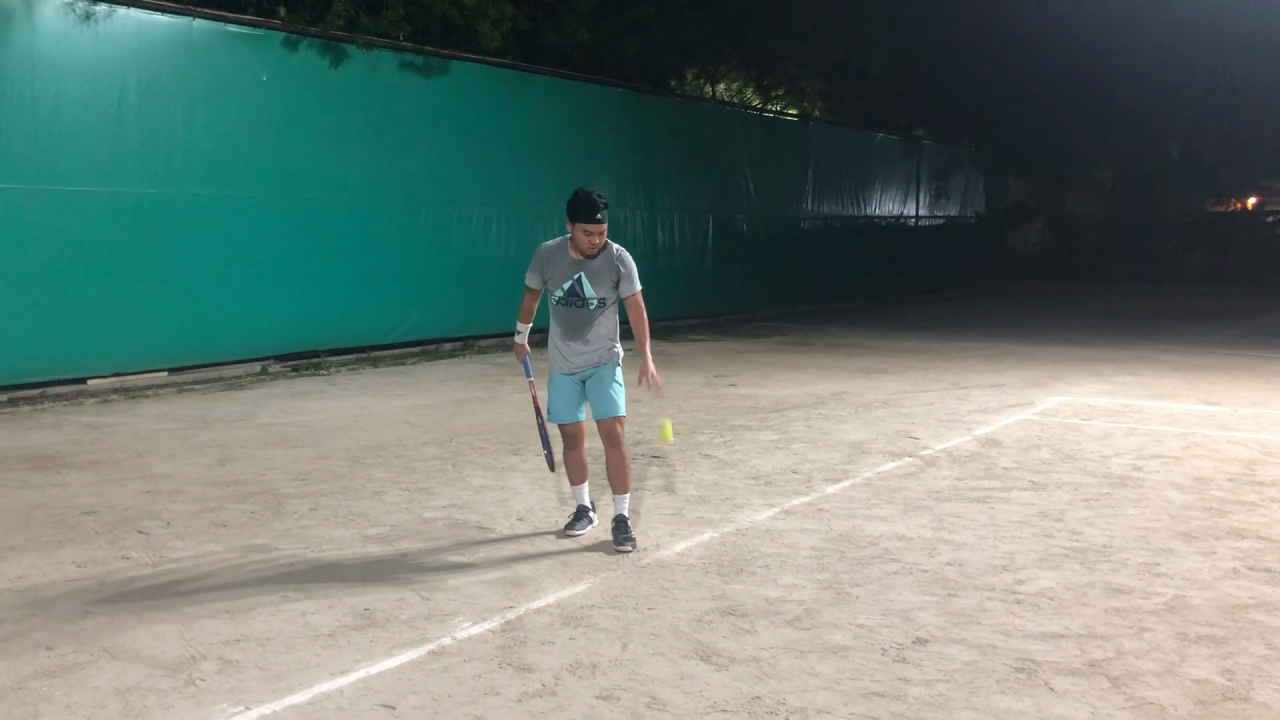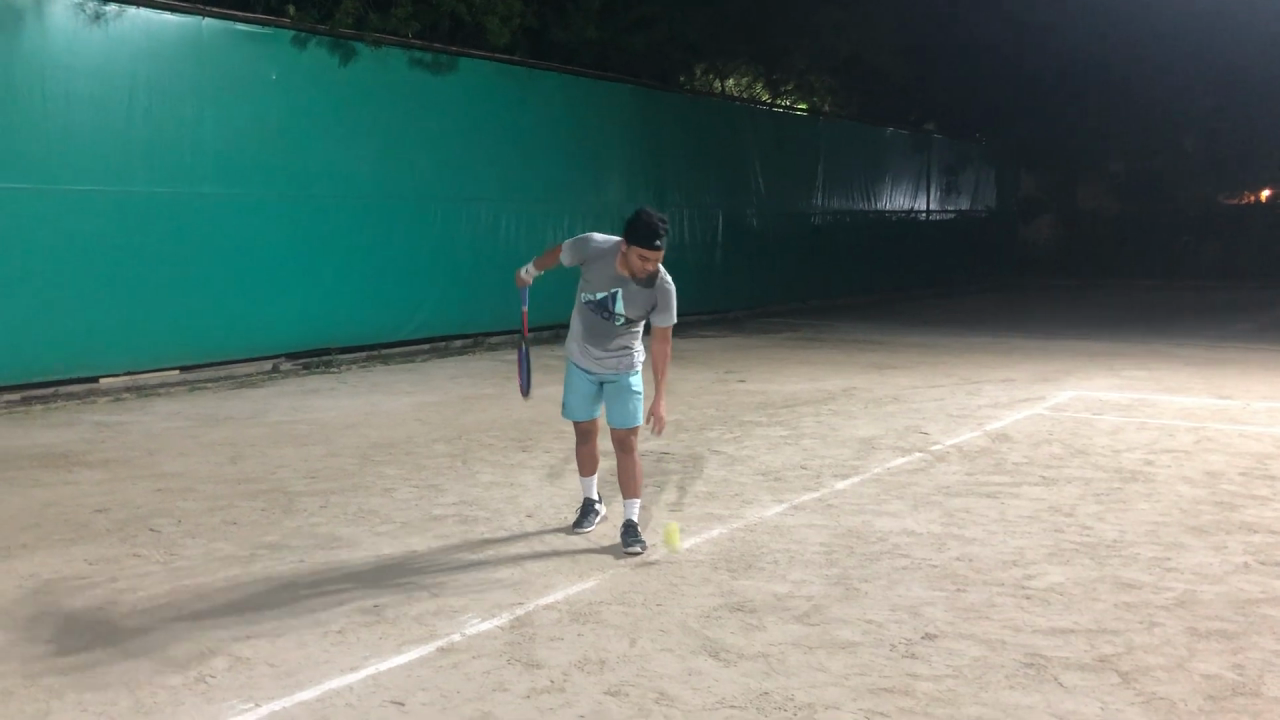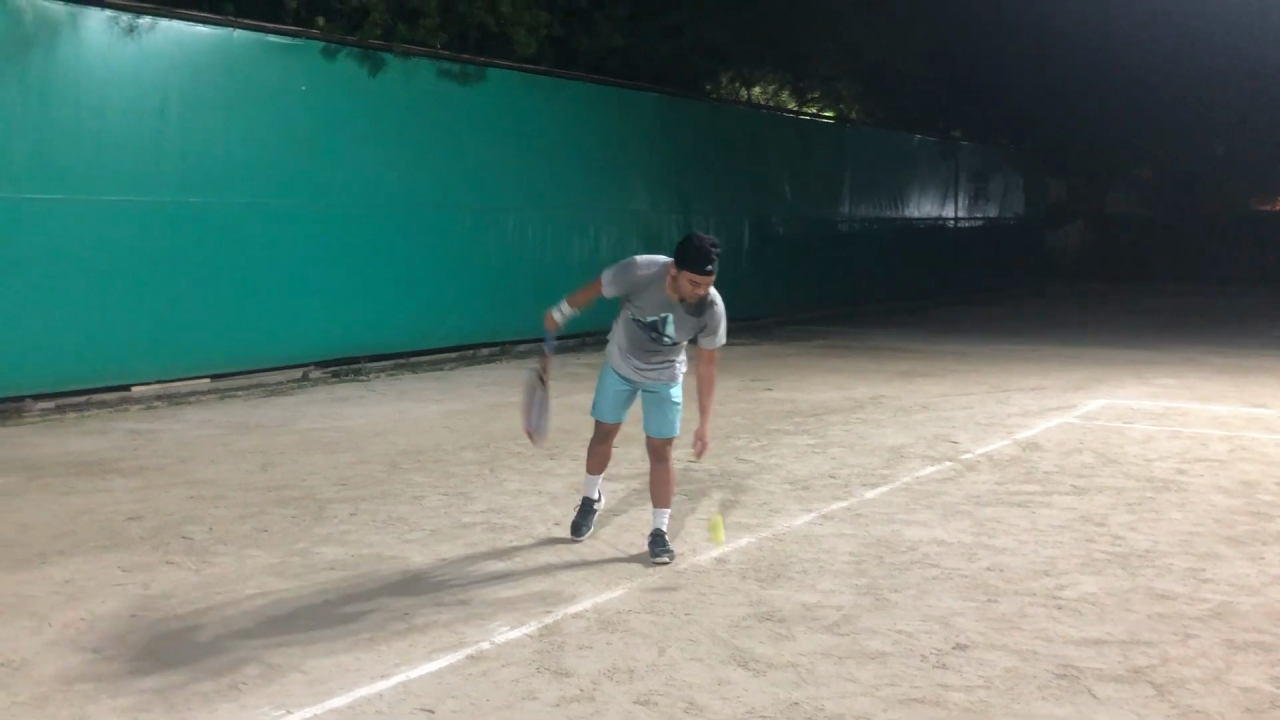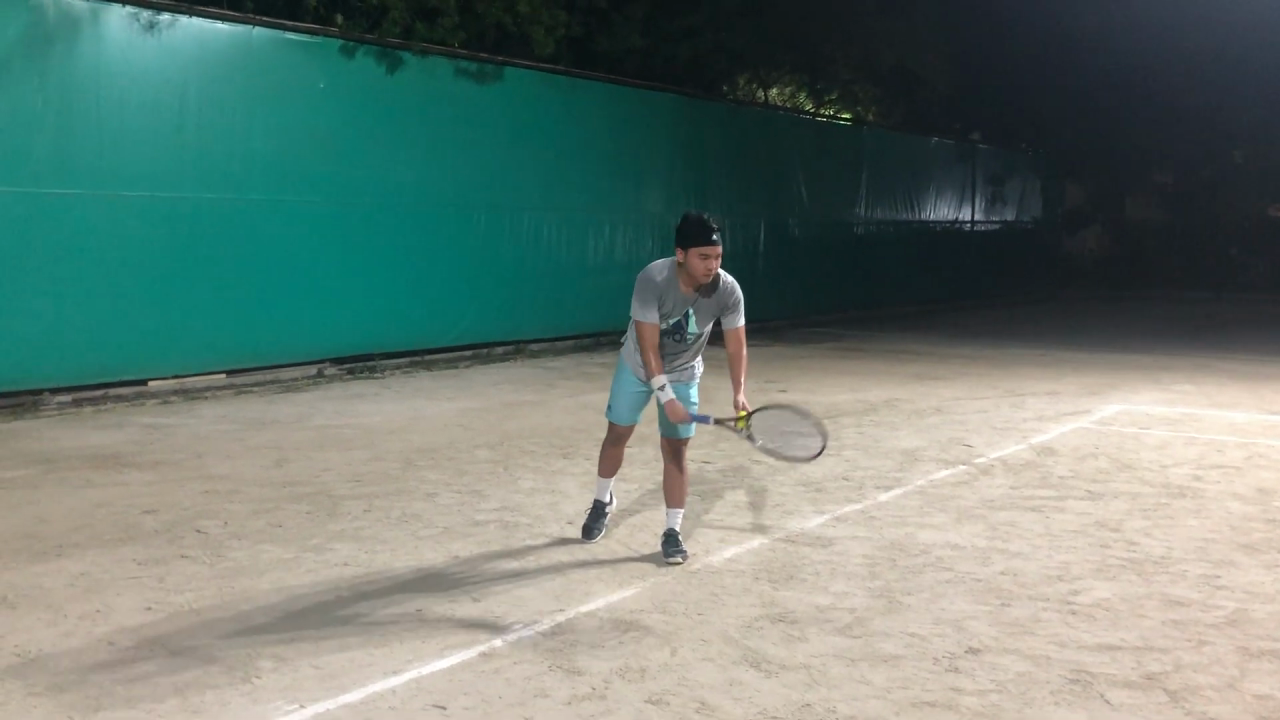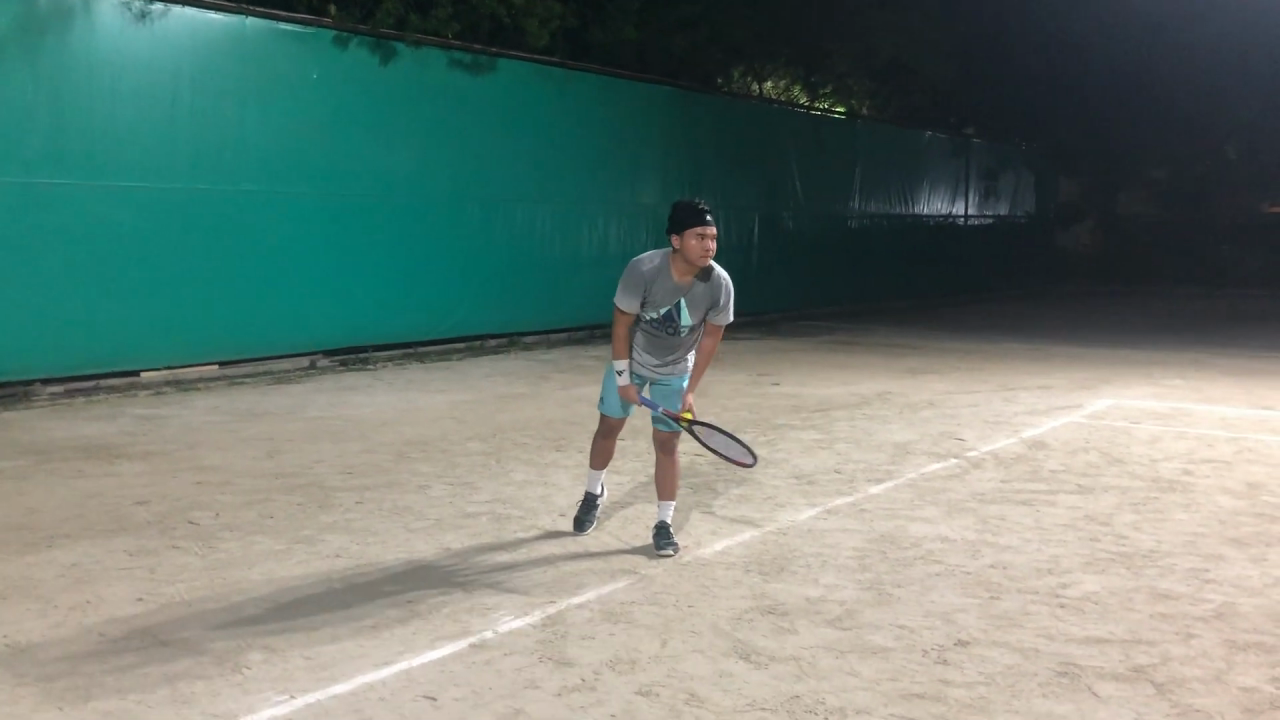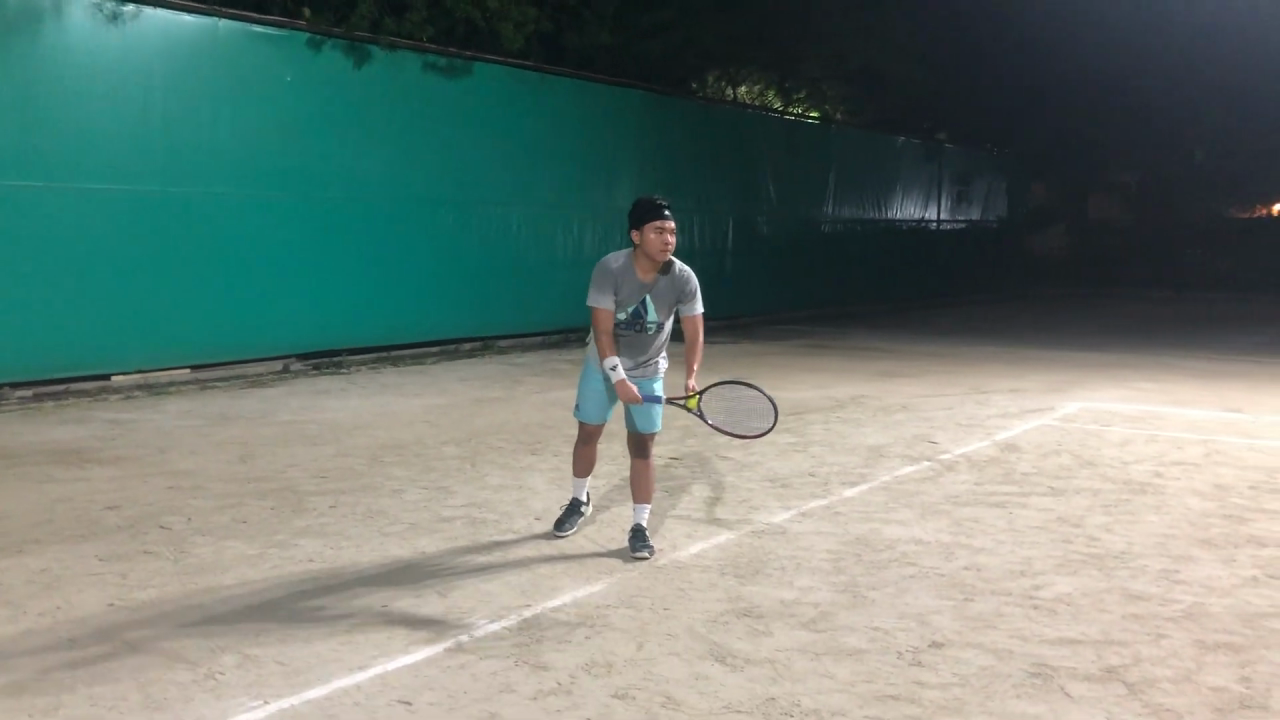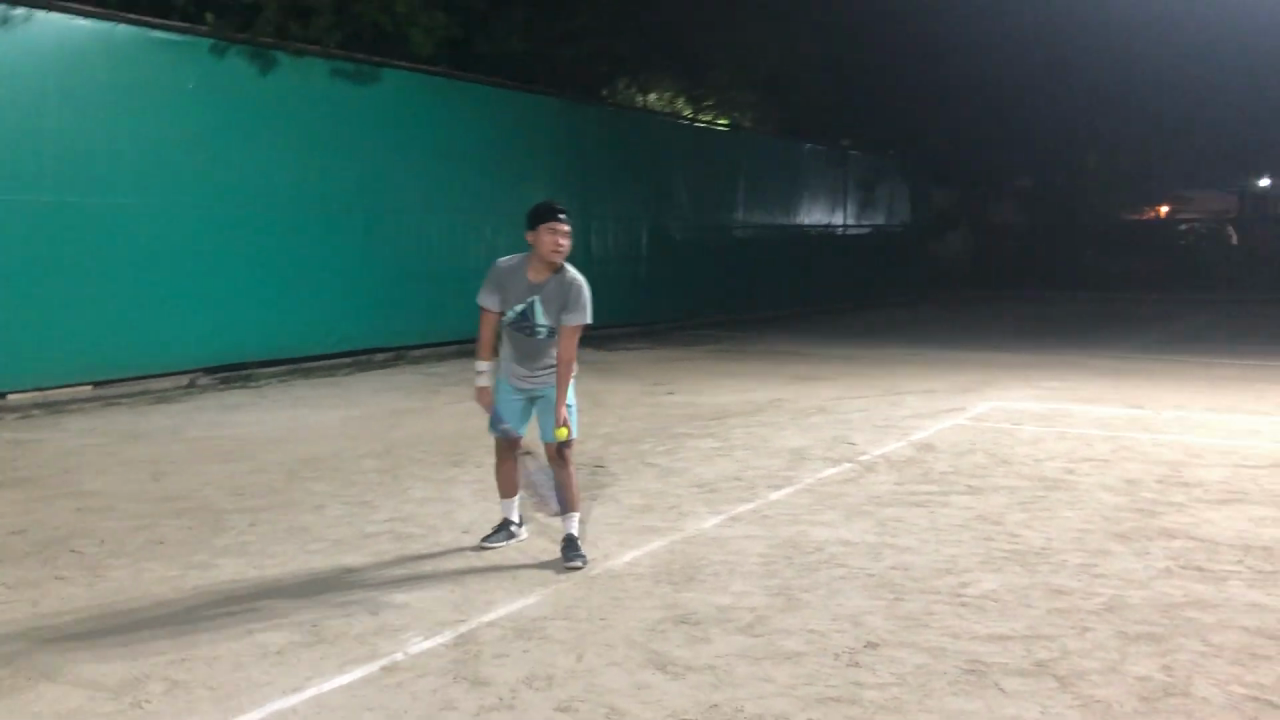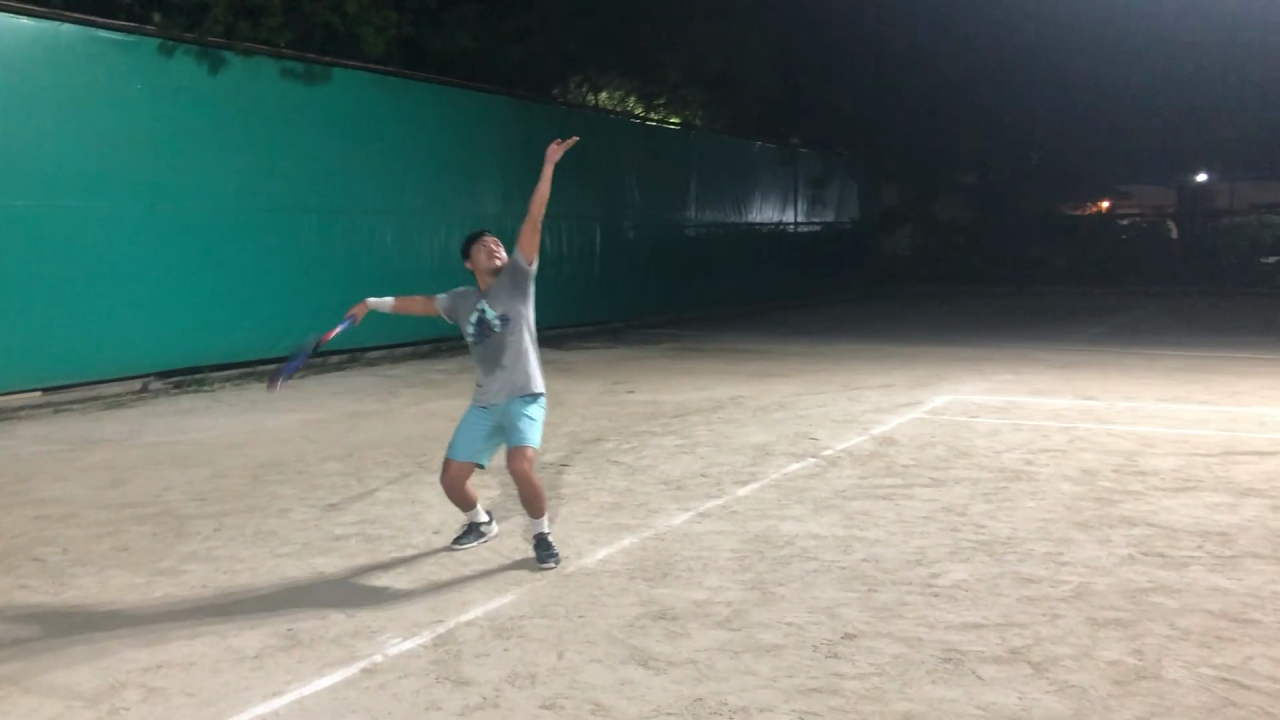
dt=0.5s
person 1, frame 1
left shoulder: (619, 260)
right shoulder: (546, 255)
left elbow: (636, 309)
right elbow: (531, 295)
left wrist: (645, 357)
right wrist: (520, 338)
left hip: (603, 362)
right hip: (562, 365)
left knee: (613, 434)
right knee: (571, 437)
left ankle: (621, 518)
right ankle: (584, 508)
person 1, frame 2
left shoulder: (662, 287)
right shoulder: (592, 247)
left elbow: (662, 341)
right elbow: (557, 253)
left wrist: (660, 398)
right wrist: (528, 271)
left hip: (624, 367)
right hip: (581, 360)
left knee: (626, 441)
right knee: (585, 432)
left ankle: (631, 522)
right ankle: (592, 501)
person 1, frame 3
left shoulder: (712, 309)
right shoulder: (639, 271)
left elbow: (707, 364)
right elbow: (596, 289)
left wrist: (703, 422)
right wrist: (561, 312)
left hip: (665, 377)
right hip: (620, 365)
left knee: (660, 451)
right knee: (603, 434)
left ankle: (659, 532)
right ankle: (591, 498)
person 1, frame 4
left shoulder: (728, 290)
right shoulder: (652, 280)
left elbow: (736, 344)
right elbow: (648, 347)
left wrist: (739, 392)
right wrist: (665, 398)
left hip: (683, 376)
right hip: (639, 367)
left knee: (675, 451)
right knee: (617, 435)
left ankle: (672, 532)
right ankle: (602, 502)
person 1, frame 5
left shoulder: (719, 284)
right shoulder: (642, 269)
left elbow: (710, 338)
right elbow: (621, 327)
left wrist: (690, 390)
right wrist: (623, 379)
left hip: (675, 370)
right hip: (629, 362)
left knee: (667, 443)
right knee: (608, 427)
left ankle: (664, 524)
right ankle: (594, 493)
person 1, frame 6
left shoulder: (683, 279)
right shoulder: (609, 269)
left elbow: (694, 333)
right elbow: (603, 331)
left wrist: (691, 376)
right wrist: (618, 378)
left hip: (648, 372)
right hip: (603, 366)
left knee: (642, 446)
right knee: (588, 434)
left ankle: (639, 528)
right ankle: (579, 501)
person 1, frame 7
left shoulder: (574, 284)
right shoulder: (503, 272)
left elbow: (568, 346)
right elbow: (488, 327)
left wrist: (562, 402)
right wrist: (483, 380)
left hip: (553, 381)
right hip: (510, 379)
left knee: (559, 455)
right knee: (505, 448)
left ankle: (571, 536)
right ankle: (512, 522)
person 1, frame 8
left shoulder: (517, 280)
right shoulder: (462, 300)
left elbow: (534, 219)
right elbow: (421, 303)
left wrist: (548, 164)
right wrist: (374, 303)
left hip: (524, 399)
right hip: (485, 406)
left knee: (521, 466)
right knee: (452, 478)
left ankle: (541, 535)
right ankle: (480, 522)
